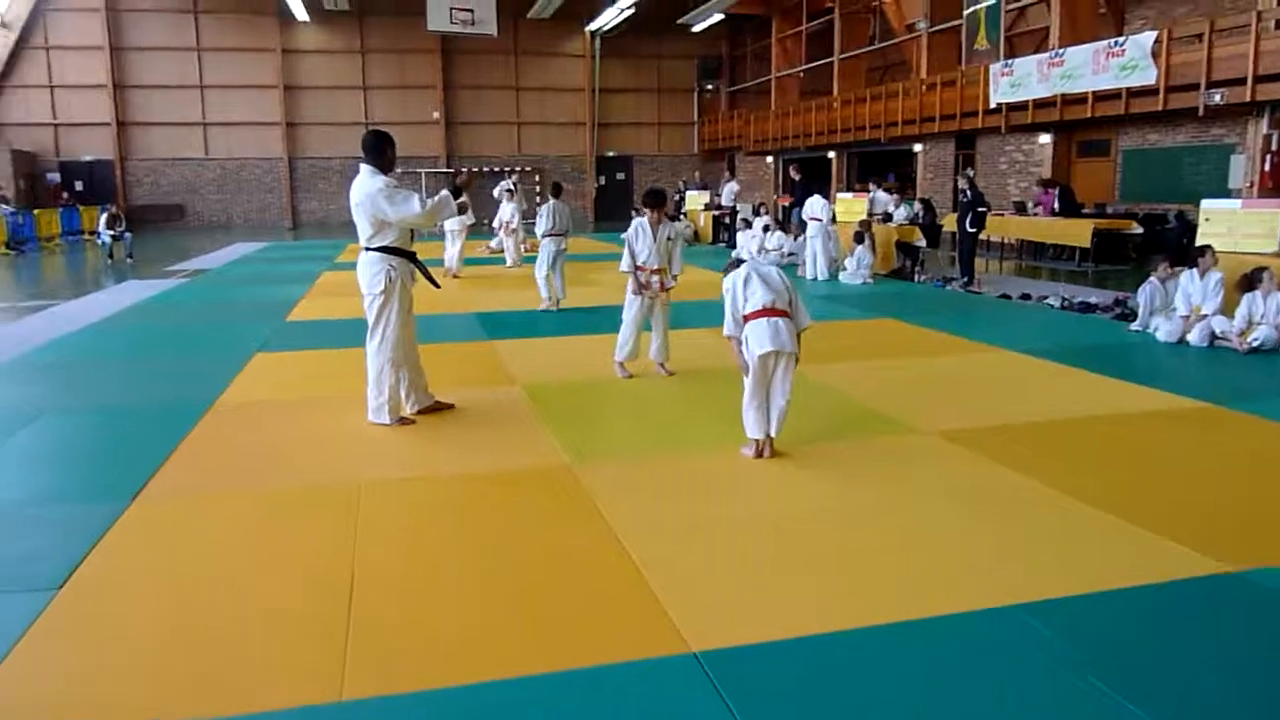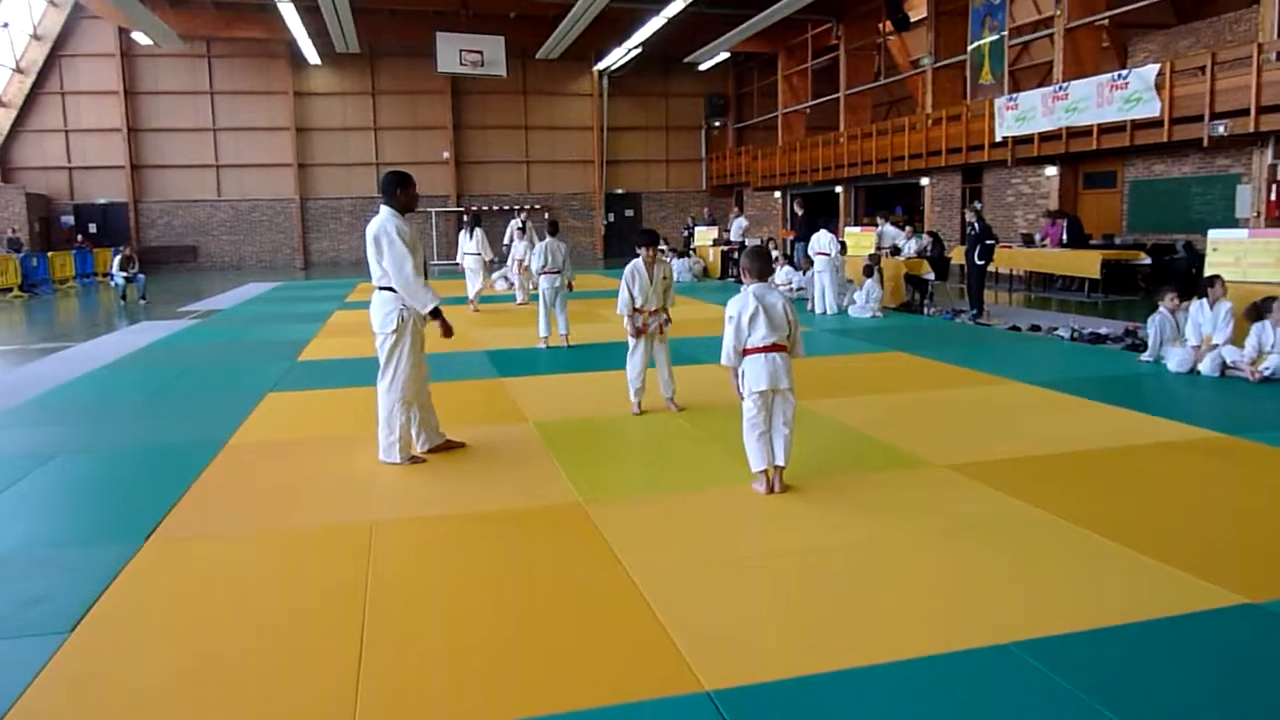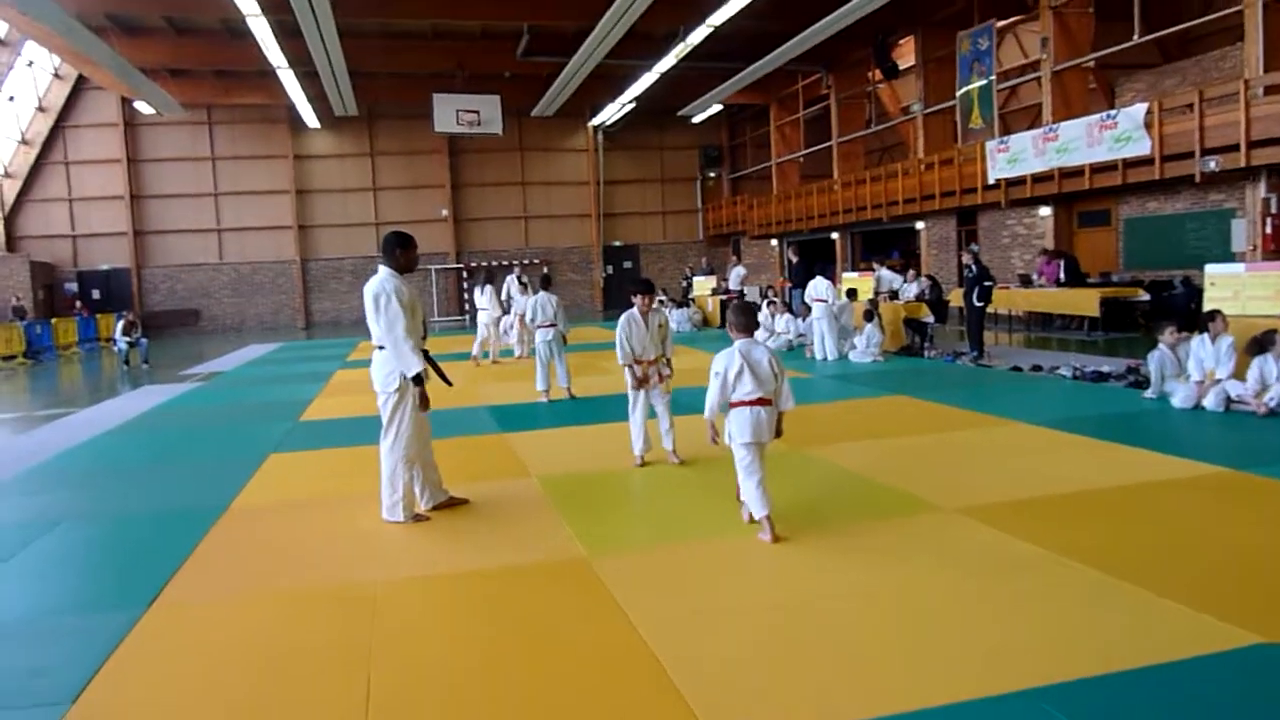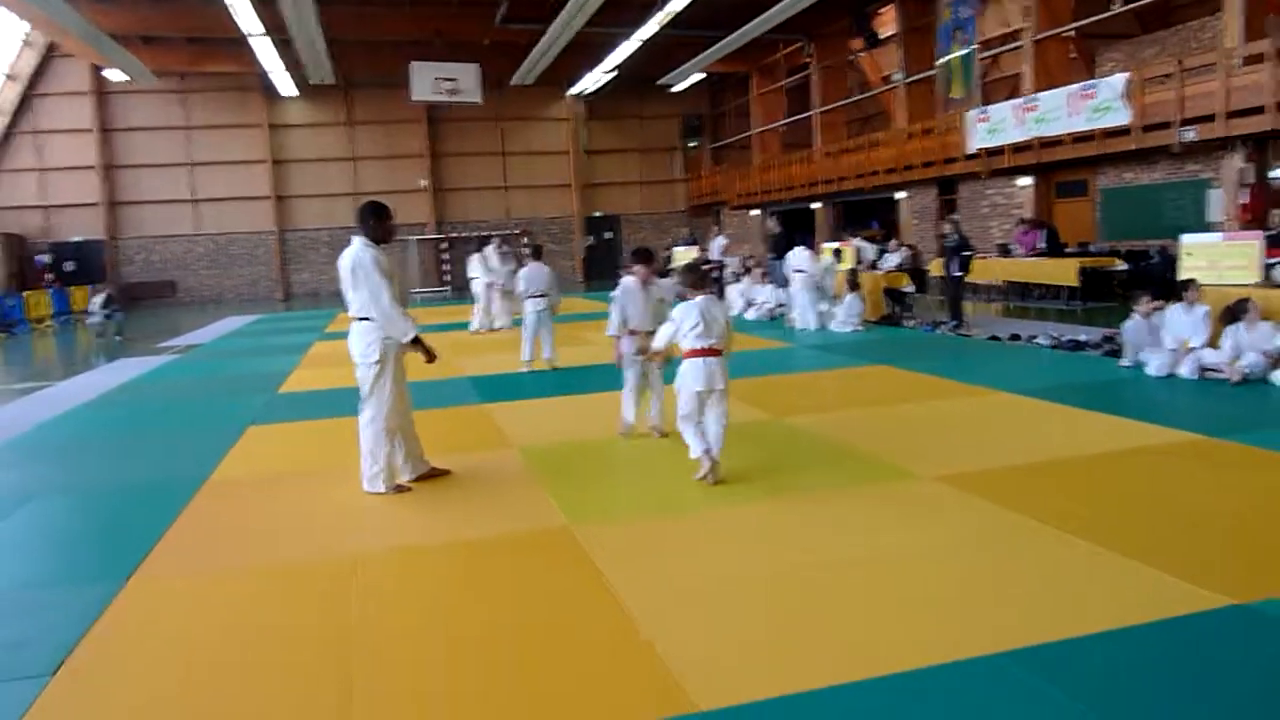
dt=0.4s
person 1, frame 1
left shoulder: (368, 183)
right shoulder: (377, 188)
left elbow: (406, 212)
right elbow: (420, 212)
left wrist: (450, 206)
right wrist: (456, 191)
left hip: (388, 267)
right hip: (385, 270)
left knee: (403, 338)
right knee: (386, 341)
left ankle: (419, 400)
right ankle: (384, 411)
person 1, frame 2
left shoulder: (388, 223)
right shoulder: (389, 227)
right elbow: (407, 277)
left wrist: (428, 310)
right wrist: (436, 313)
left hip: (400, 307)
right hip: (396, 310)
left knee: (415, 377)
right knee: (397, 380)
left ankle: (429, 439)
right ankle: (394, 450)
person 1, frame 3
left shoulder: (387, 283)
right shoulder: (388, 286)
right elbow: (399, 338)
left wrist: (417, 376)
right wrist: (417, 382)
left hip: (400, 366)
right hip: (397, 369)
left knee: (417, 436)
right knee: (400, 440)
left ankle: (434, 496)
right ankle: (397, 509)
person 1, frame 4
left shoulder: (360, 253)
right shoulder: (365, 257)
right elbow: (385, 306)
left wrist: (408, 339)
right wrist: (418, 342)
left hip: (379, 336)
right hip: (377, 339)
left knee: (398, 406)
right knee: (380, 411)
left ankle: (415, 467)
right ankle: (378, 480)
person 2, frame 1
left shoulder: (732, 279)
right shoulder: (776, 271)
left elbow: (733, 319)
right elbow: (798, 312)
left wrist: (737, 352)
right wrist: (796, 345)
left hip: (757, 331)
right hip: (784, 330)
left knee: (754, 391)
right knee: (779, 392)
left ankle: (755, 443)
right ankle: (769, 443)
person 2, frame 2
left shoulder: (738, 303)
right shoulder: (782, 300)
left elbow: (732, 344)
right elbow: (793, 338)
left wrist: (734, 377)
left hip: (754, 365)
right hip: (781, 364)
left knee: (755, 424)
right knee: (782, 422)
left ankle: (763, 478)
right ankle: (778, 476)
person 2, frame 3
left shoulder: (724, 358)
right shoulder: (768, 354)
left elbow: (715, 394)
right elbow: (783, 392)
left wrist: (710, 425)
right wrist: (779, 422)
left hip: (740, 417)
right hip: (766, 414)
left knee: (750, 473)
right knee: (754, 469)
left ankle: (768, 528)
right ankle: (748, 507)
person 2, frame 4
left shoulder: (684, 310)
right shoulder: (721, 307)
left elbow: (666, 334)
left wrist: (655, 349)
left hip: (693, 366)
right hip: (718, 364)
left knee: (687, 417)
right knee: (716, 419)
left ankle: (704, 460)
right ankle: (712, 465)
person 3, frame 1
left shoulder: (670, 229)
right shoulder: (636, 227)
left elbow: (675, 256)
right elbow: (628, 255)
left wrist: (673, 280)
right wrist: (633, 280)
left hip: (661, 280)
right hip: (641, 279)
left knee: (661, 324)
right knee: (632, 322)
left ankle: (660, 361)
right ankle: (619, 361)
person 3, frame 2
left shoulder: (664, 267)
right shoulder: (631, 269)
right elbow: (625, 298)
left wrist: (667, 313)
right wrist: (630, 324)
left hip: (657, 319)
right hip: (638, 320)
left knee: (663, 360)
right knee: (637, 363)
left ankle: (669, 397)
right ankle: (636, 400)
person 3, frame 3
left shoulder: (660, 317)
right shoulder: (626, 319)
left elbow: (666, 341)
right elbow: (622, 349)
left wrist: (669, 365)
right wrist: (632, 375)
left hip: (657, 369)
right hip: (637, 371)
left knee: (664, 410)
right knee: (638, 414)
left ankle: (670, 449)
right ankle: (639, 452)
person 3, frame 4
left shoulder: (657, 289)
right shoulder: (624, 289)
left elbow: (661, 318)
right elbow: (617, 319)
right wrist: (618, 348)
left hip: (653, 341)
right hip: (632, 342)
left knee: (656, 385)
right knee: (633, 385)
left ankle: (655, 423)
right ankle: (627, 421)
